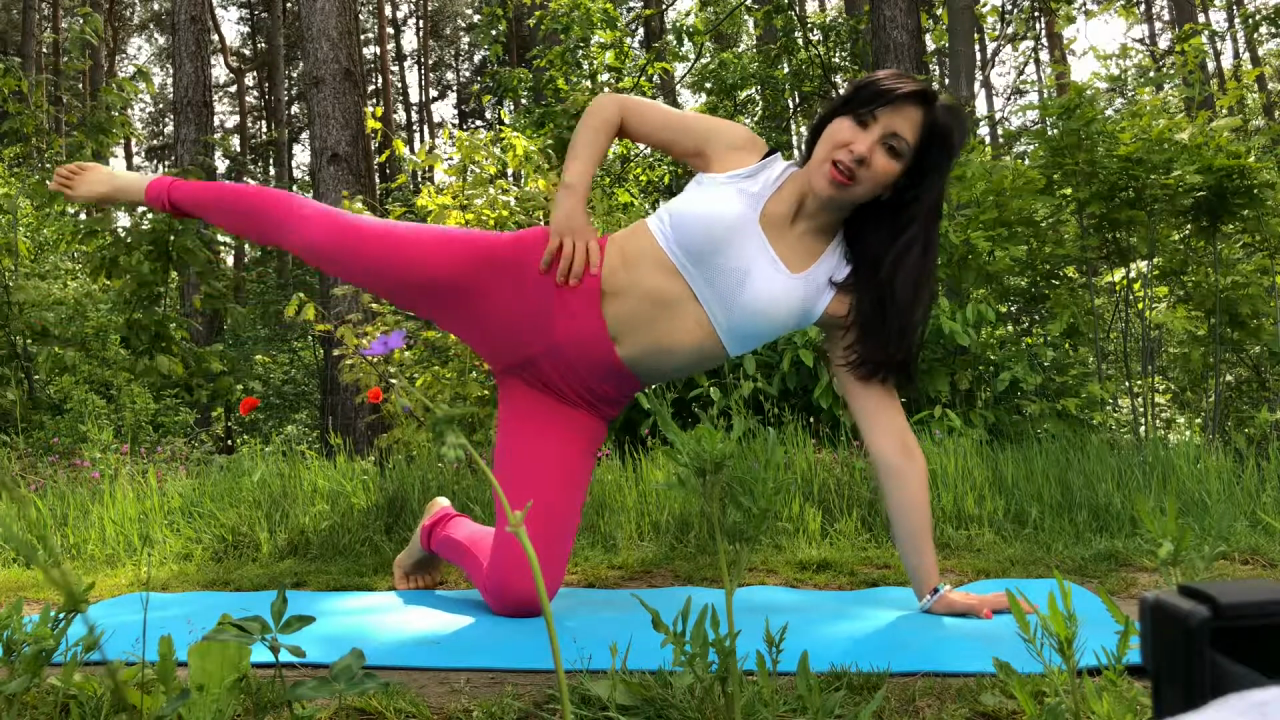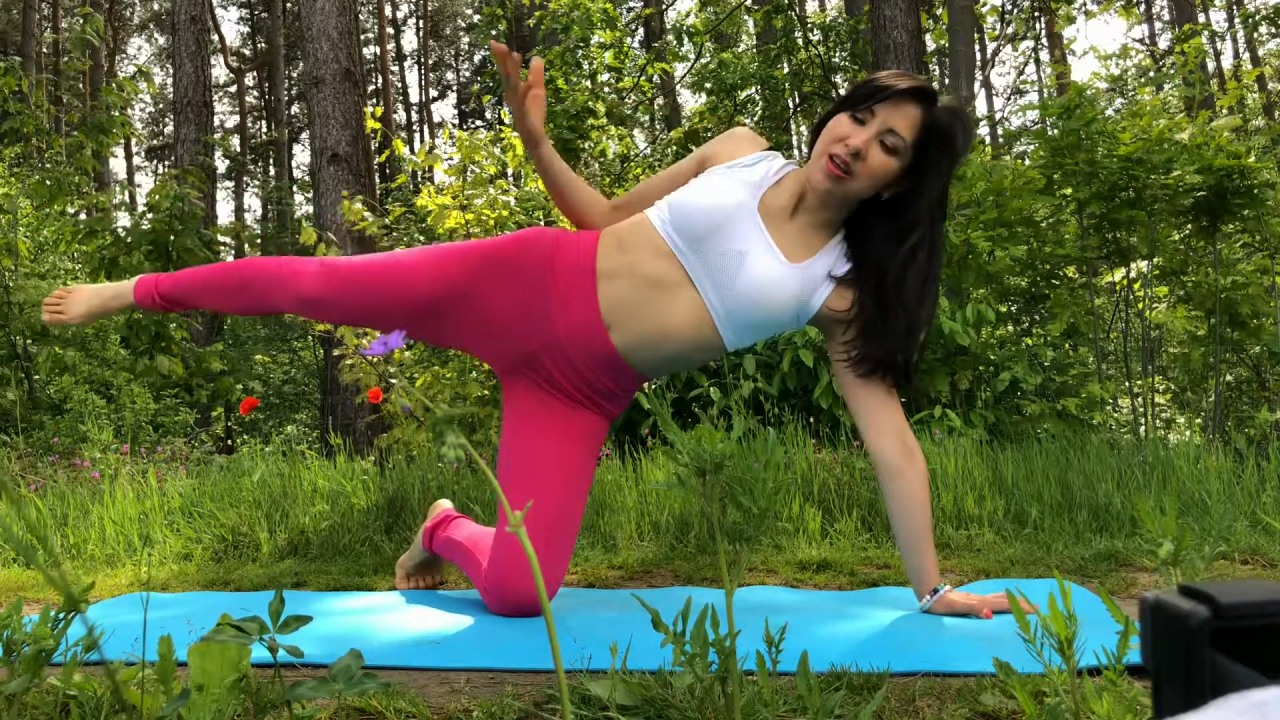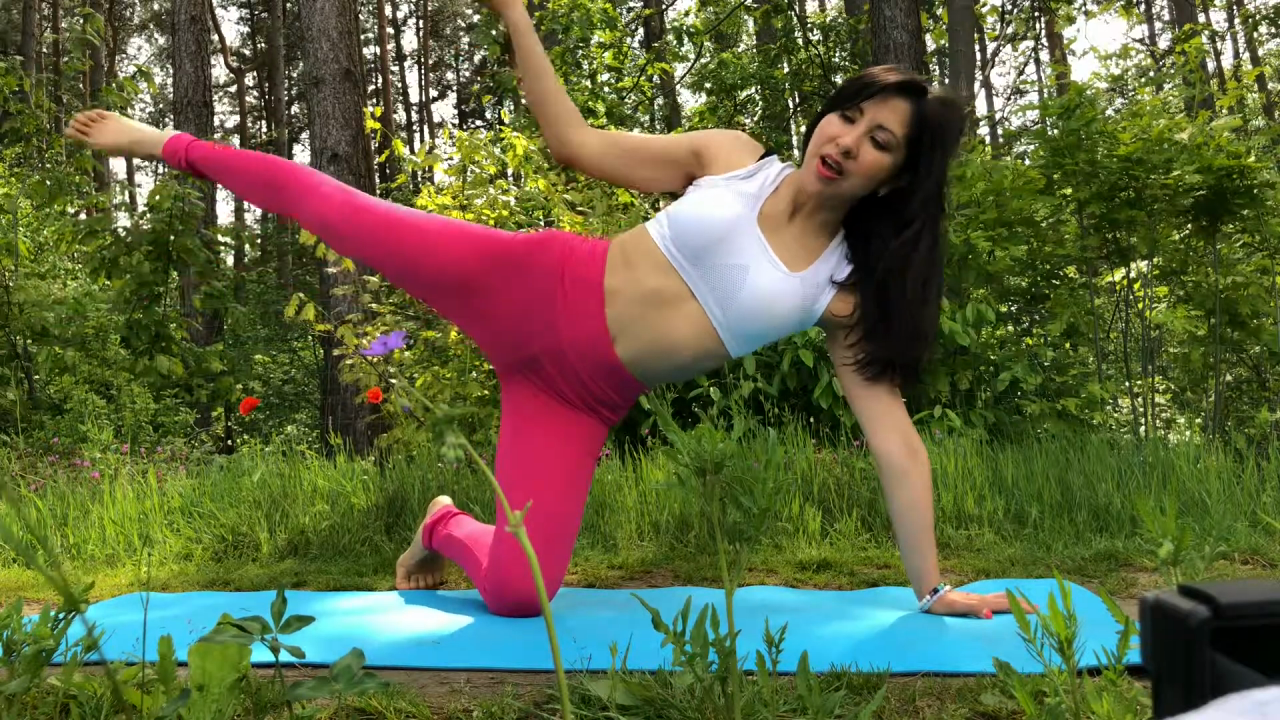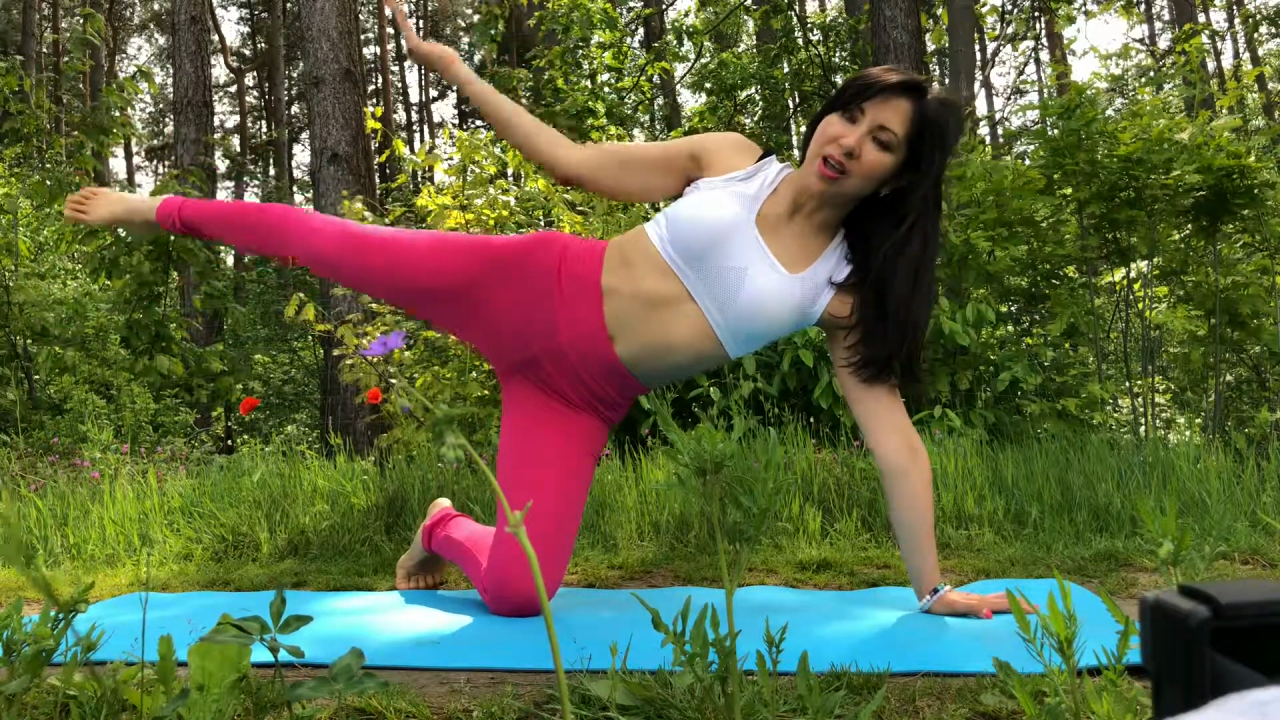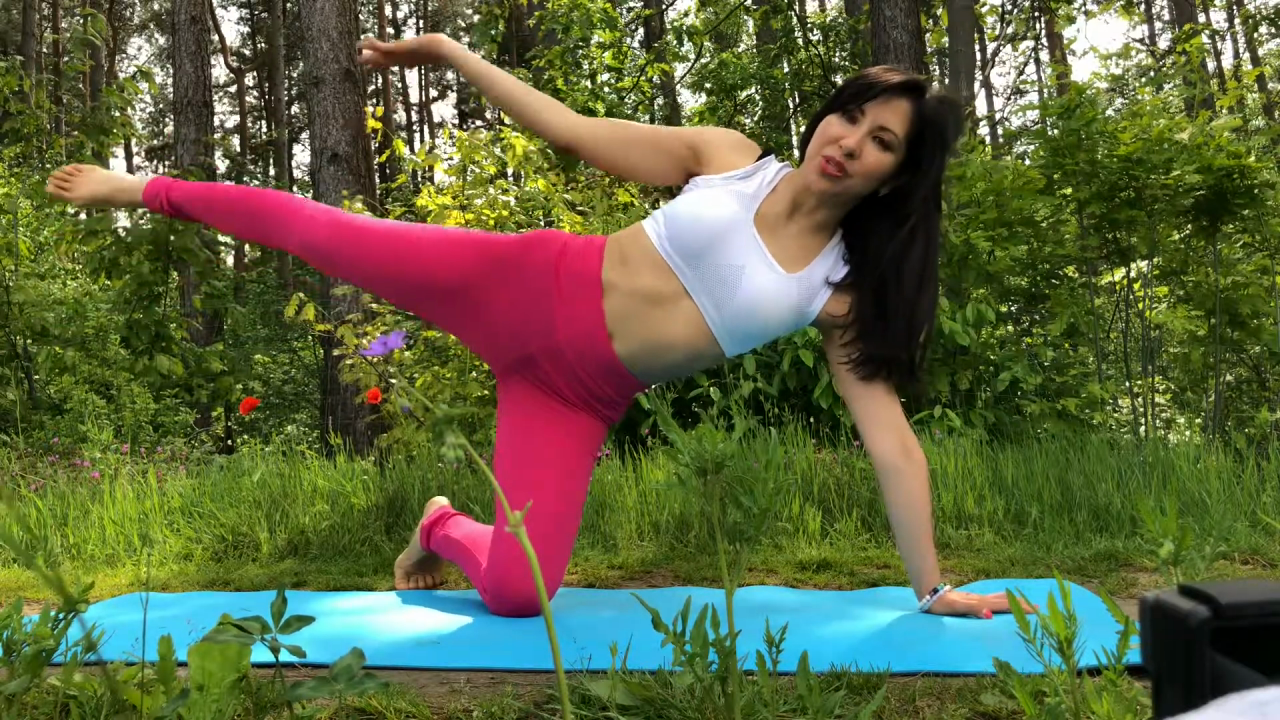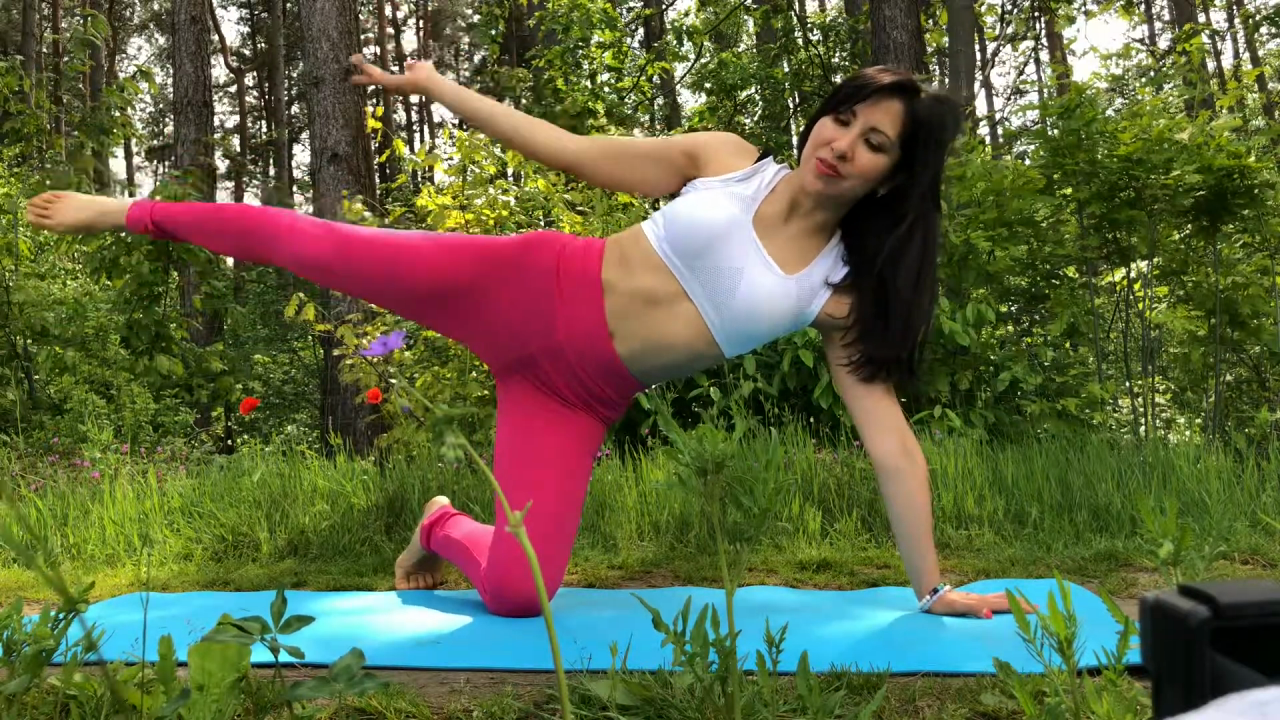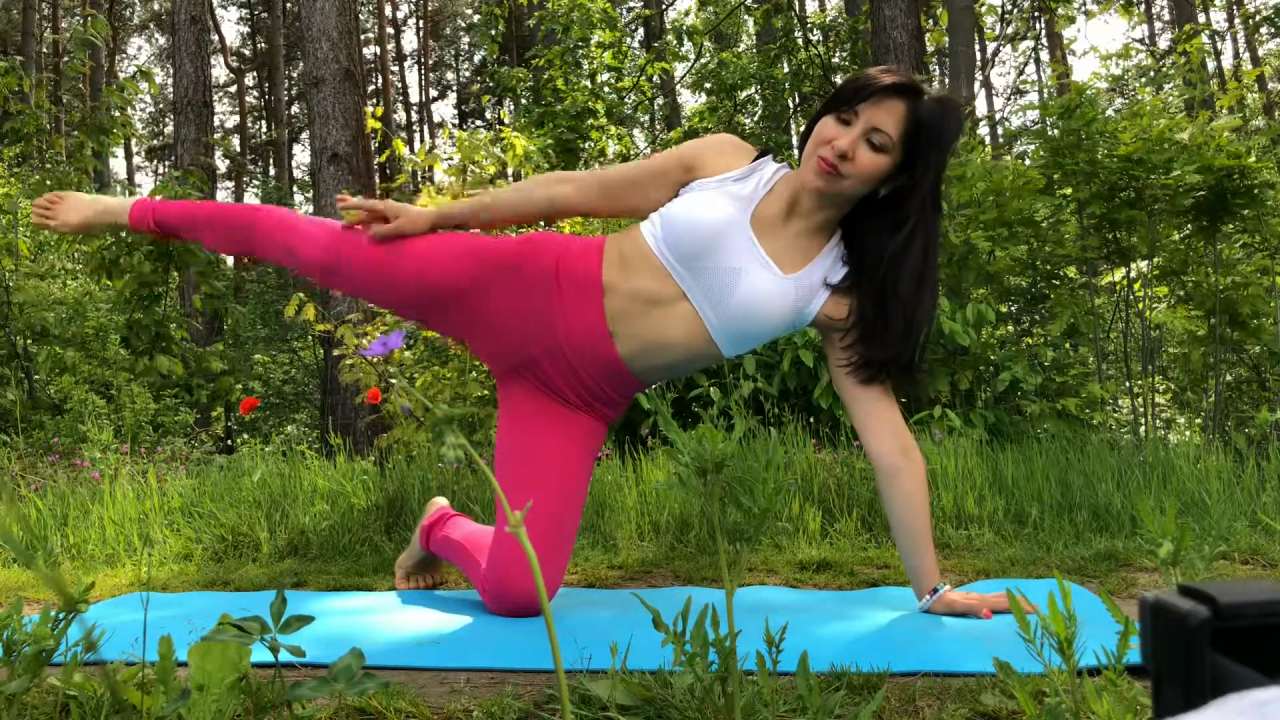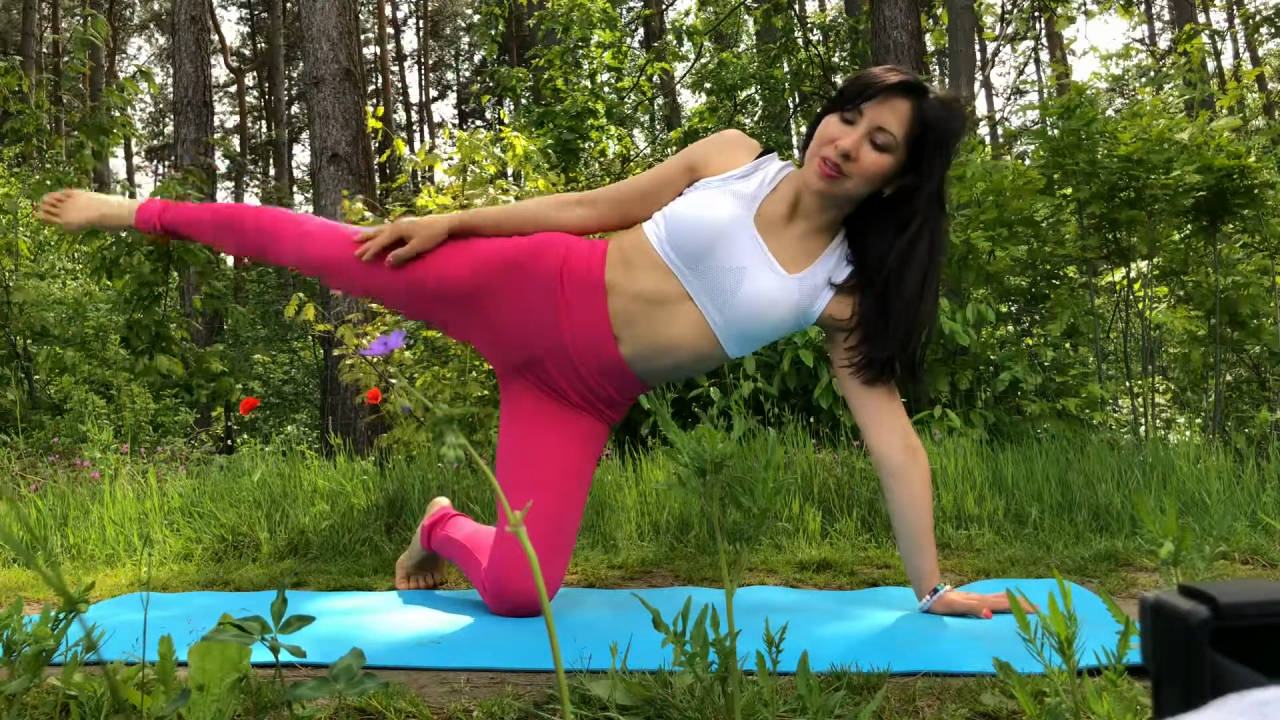
dt=0.4s
person 1, frame 1
left shoulder: (846, 294)
right shoulder: (738, 147)
left elbow: (891, 436)
right elbow: (607, 107)
left wrist: (932, 585)
right wrist: (569, 201)
left hip: (575, 396)
right hip: (526, 287)
left knee: (520, 593)
right knee: (326, 234)
left ankle: (445, 531)
right ankle: (146, 189)
person 1, frame 2
left shoulder: (844, 292)
right shoulder: (740, 151)
left elbow: (891, 436)
right elbow: (599, 216)
left wrist: (931, 585)
right wrist: (533, 131)
left hip: (579, 394)
right hip: (532, 288)
left knee: (520, 591)
right knee: (321, 285)
left ankle: (445, 532)
right ankle: (133, 291)
person 1, frame 3
left shoulder: (848, 293)
right shoulder: (731, 156)
left elbow: (894, 434)
right elbow: (577, 146)
left wrist: (931, 584)
left hip: (581, 397)
right hip: (534, 287)
left knee: (518, 591)
right knee: (337, 211)
left ankle: (450, 528)
right ankle: (169, 145)
person 1, frame 4
left shoulder: (846, 297)
right shoulder: (727, 158)
left elbow: (891, 434)
right elbow: (573, 164)
left wrist: (930, 580)
left hip: (579, 392)
right hip: (531, 286)
left knee: (517, 591)
right knee: (335, 245)
left ankle: (445, 531)
right ankle: (157, 213)
person 1, frame 5
left shoulder: (845, 293)
right shoulder: (727, 155)
left elbow: (890, 435)
right elbow: (573, 130)
left wrist: (933, 586)
right wrist: (452, 51)
left hip: (577, 397)
right hip: (533, 289)
left knee: (518, 592)
right knee: (332, 237)
left ankle: (444, 530)
right ankle: (146, 187)
person 1, frame 6
left shoulder: (842, 297)
right shoulder: (726, 158)
left elbow: (890, 439)
right elbow: (570, 150)
left wrist: (933, 584)
right wrist: (439, 91)
left hip: (576, 397)
right hip: (530, 292)
left knee: (519, 594)
right knee: (318, 245)
left ankle: (445, 532)
right ankle: (128, 213)
person 1, frame 7
left shoulder: (844, 297)
right shoulder: (727, 159)
left elbow: (889, 436)
right elbow: (582, 190)
left wrist: (933, 584)
right wrist: (438, 206)
left hip: (577, 397)
right hip: (529, 291)
left knee: (519, 593)
right knee: (324, 248)
left ankle: (444, 531)
right ankle: (130, 210)
person 1, frame 8
left shoulder: (847, 296)
right shoulder: (732, 157)
left elbow: (894, 438)
right elbow: (596, 207)
left wrist: (933, 586)
right wrist: (447, 219)
left hip: (580, 398)
right hip: (532, 294)
left knee: (519, 593)
right knee: (319, 246)
left ankle: (445, 531)
right ankle: (136, 210)
